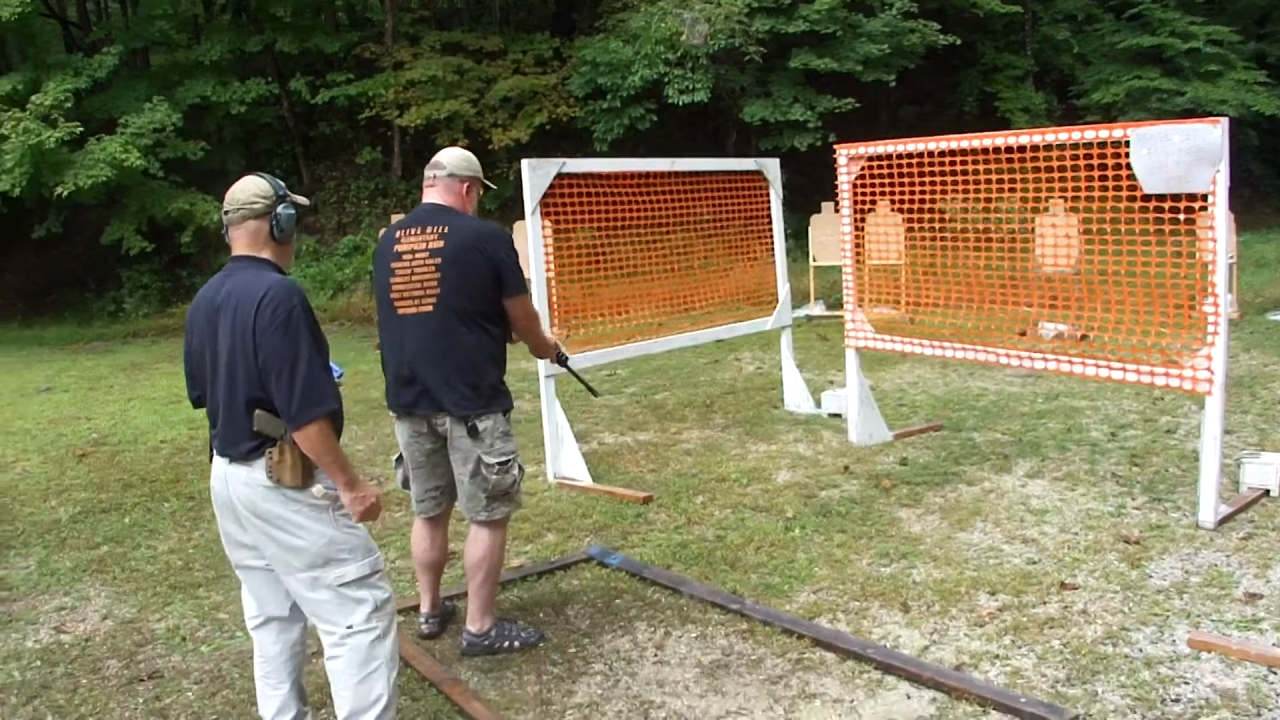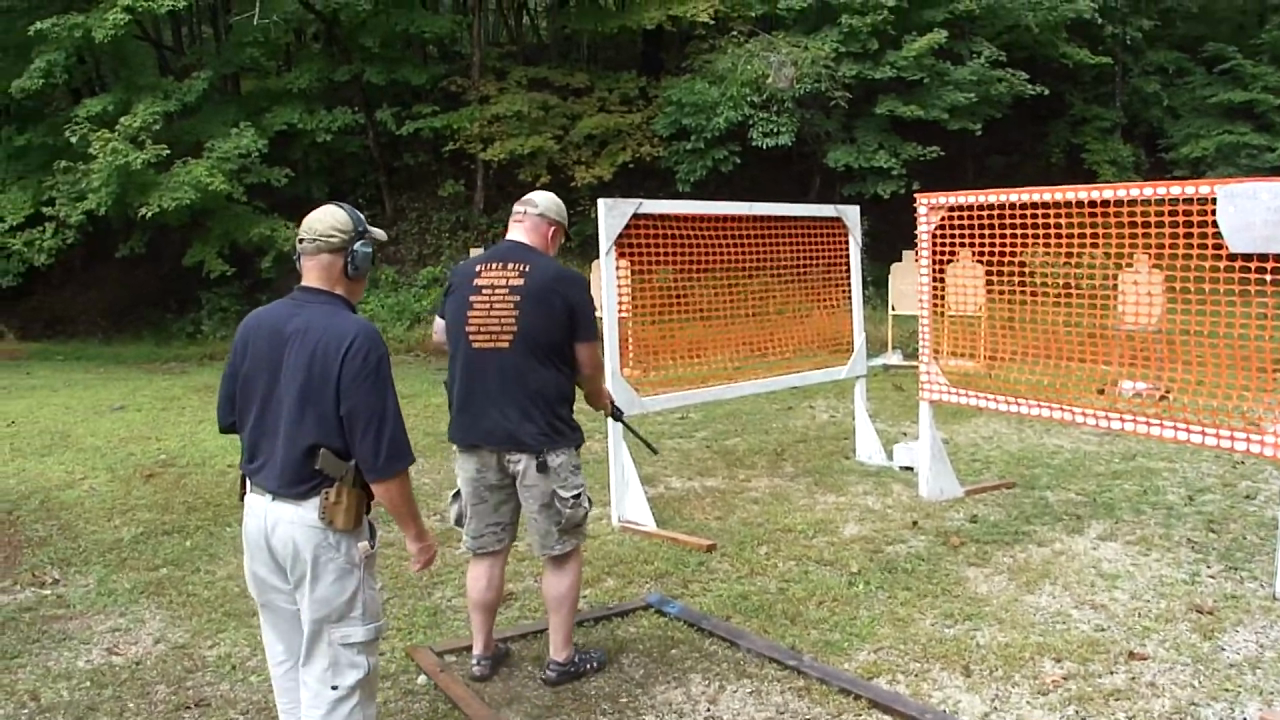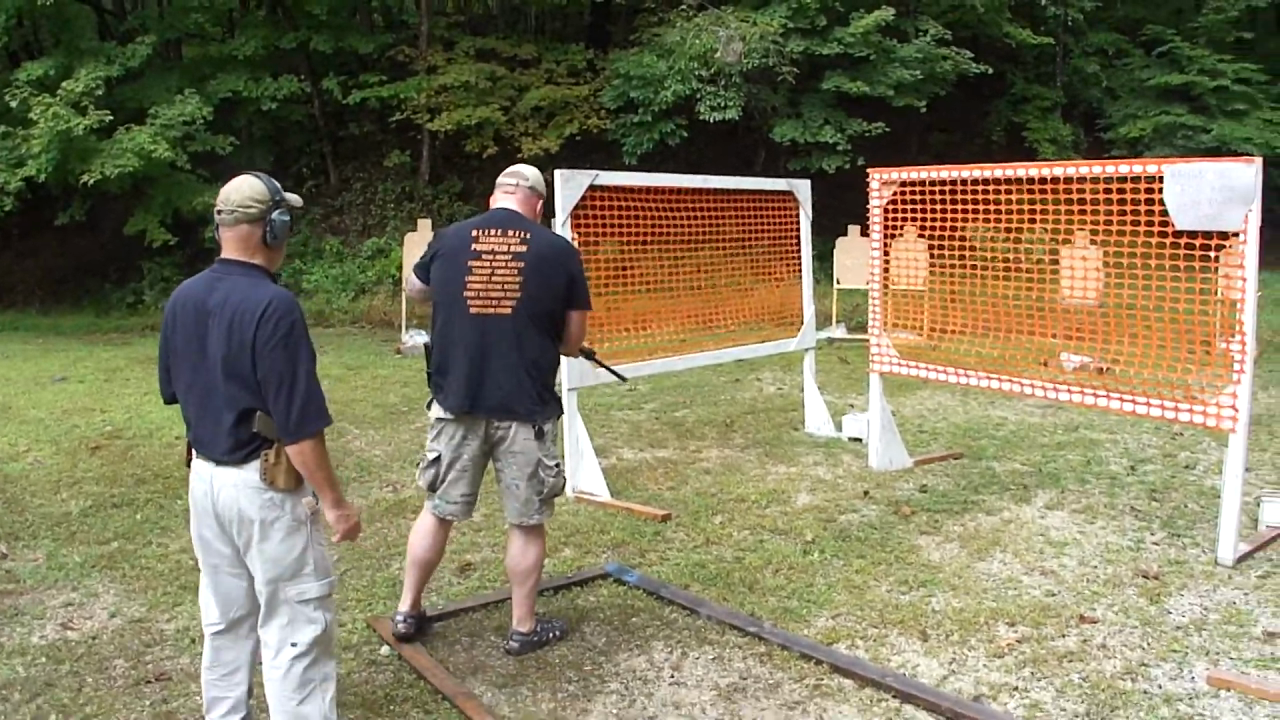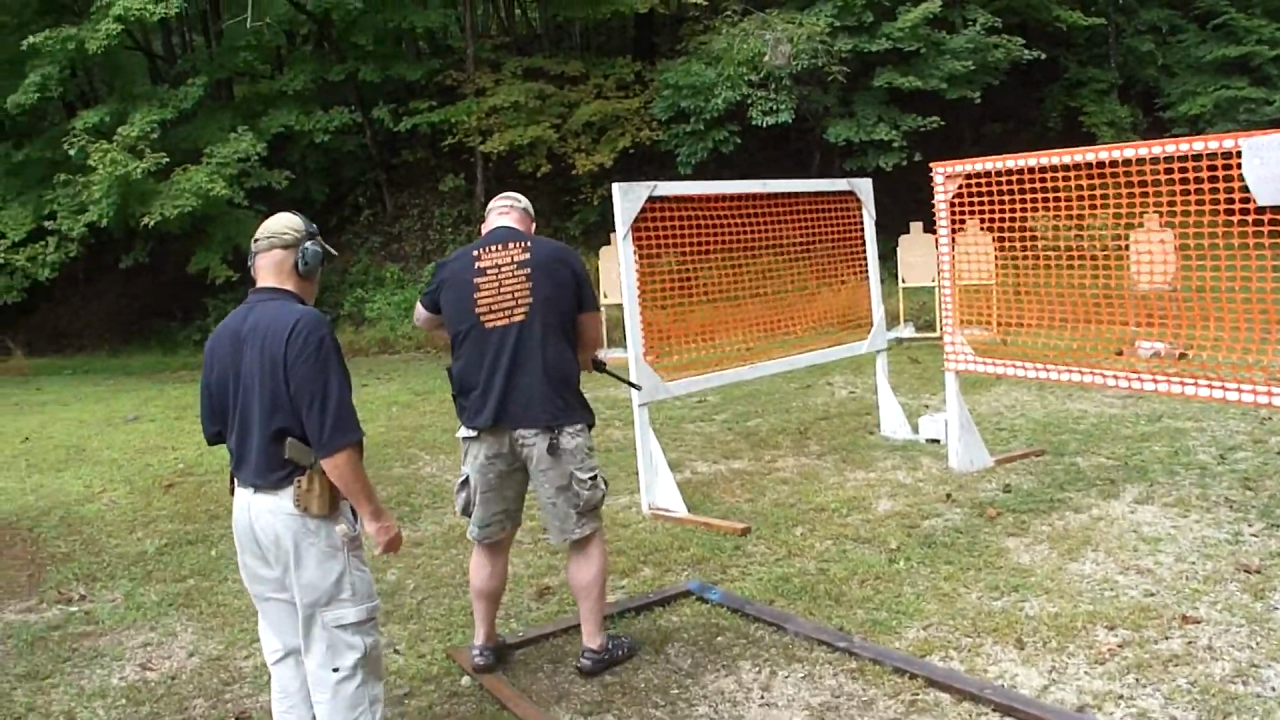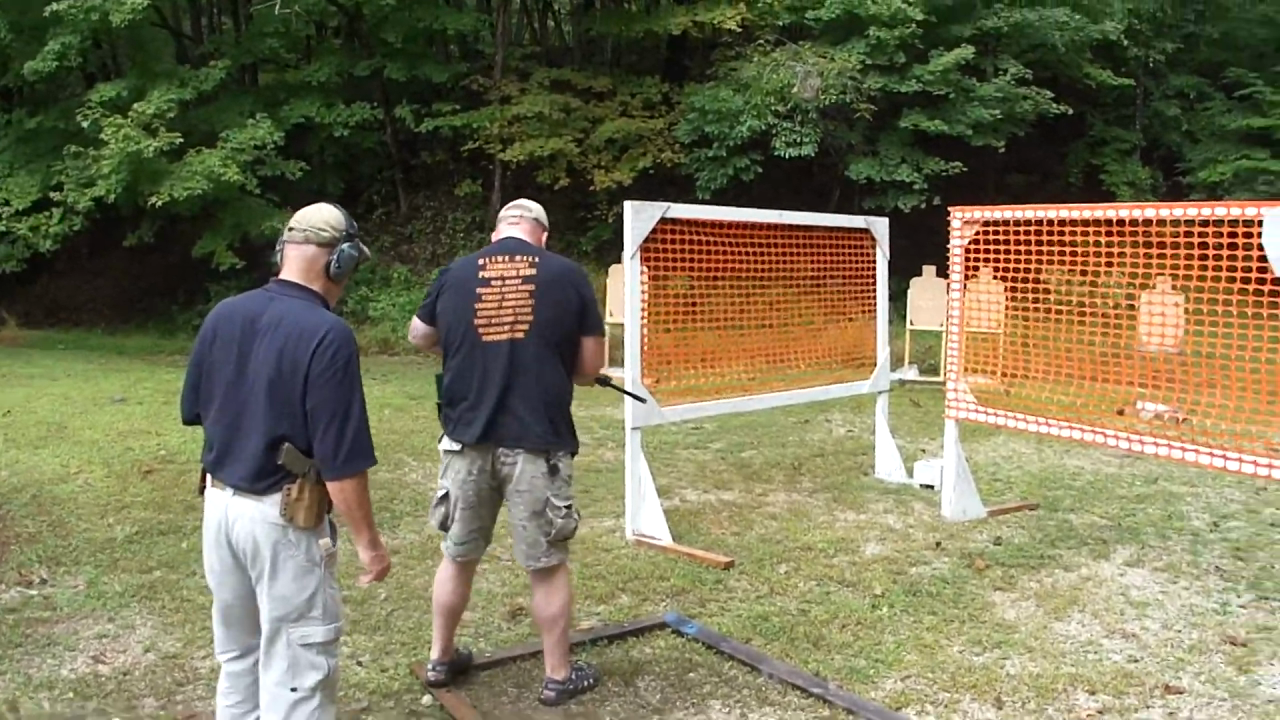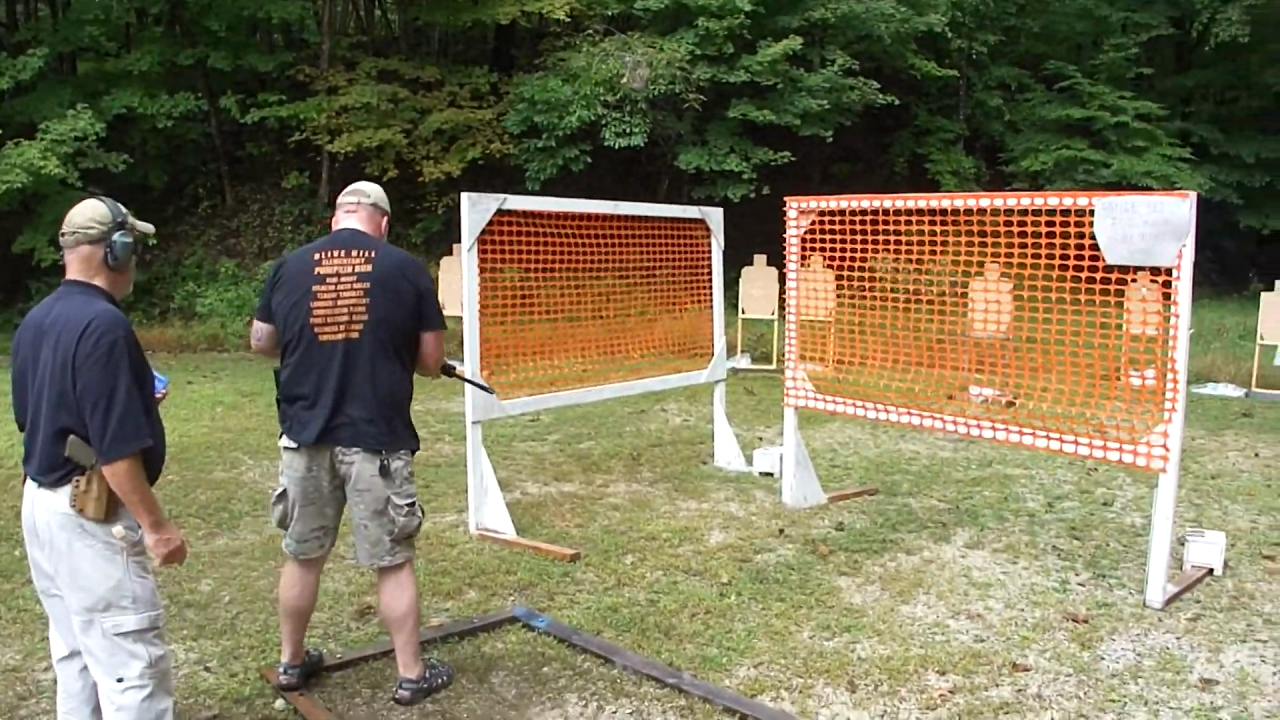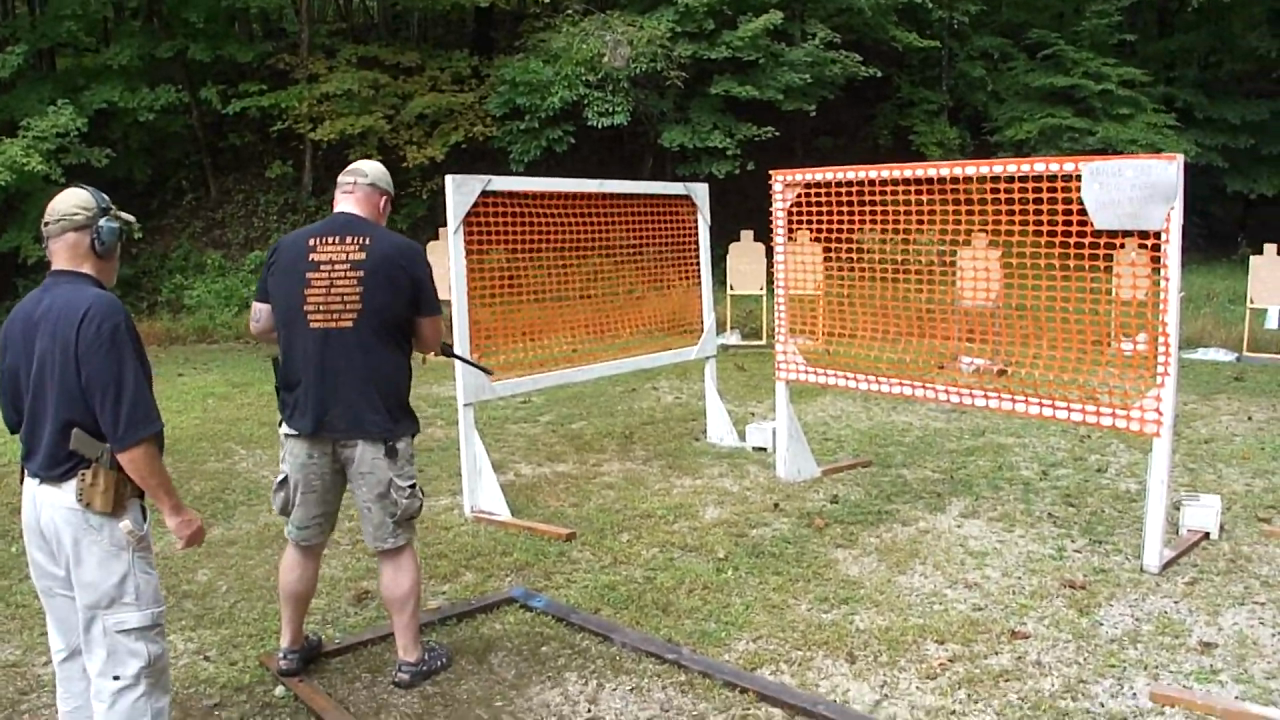
dt=0.7s
person 1, frame 1
left shoulder: (203, 301)
right shoulder: (278, 294)
right elbow: (304, 412)
right wrist: (349, 483)
left hip: (229, 476)
right hip: (283, 481)
left knee: (271, 616)
right knee: (362, 605)
person 1, frame 2
left shoulder: (254, 325)
right shoulder: (356, 337)
left elbow: (230, 418)
right elbow: (383, 460)
right wrist: (416, 534)
left hip: (259, 510)
right hip: (323, 523)
left knee: (288, 654)
right knee: (339, 666)
person 1, frame 3
left shoulder: (182, 299)
right shoulder: (274, 306)
left elbow: (173, 390)
right elbow: (299, 425)
right wrist: (334, 501)
left hip: (205, 478)
right hip: (265, 486)
left knee: (226, 618)
right knee: (297, 629)
person 1, frame 4
left shoulder: (221, 335)
right shoulder: (305, 325)
left elbow: (216, 430)
right elbow: (334, 440)
right wrist: (372, 513)
left hip: (248, 507)
right hip: (305, 510)
left knee: (286, 649)
right knee: (345, 652)
person 1, frame 5
left shoulder: (224, 315)
right shoulder: (327, 335)
left elbow: (194, 410)
right elbow: (341, 461)
right wrist: (368, 541)
left hip: (220, 504)
right hip: (282, 518)
left knee: (237, 651)
right knee: (298, 667)
person 1, frame 6
left shoulder: (34, 321)
right shoulder: (103, 323)
right elbow: (117, 448)
right wrist: (155, 525)
left hip: (42, 502)
right hip: (91, 513)
left knee: (75, 653)
right knee: (132, 662)
person 1, frame 7
right shoulder: (99, 311)
right elbow: (130, 435)
right wrist: (173, 508)
right hip: (95, 506)
left knee: (73, 651)
right knee: (129, 657)
person 2, frame 1
left shoulder: (388, 242)
right shoulder: (486, 237)
right elbow: (521, 317)
right wrist: (541, 344)
left hip: (409, 400)
right hip: (474, 402)
left knee: (429, 511)
right knee: (489, 516)
left ankle: (430, 611)
right ankle: (480, 627)
person 2, frame 2
left shoulder: (462, 275)
right shoulder: (565, 281)
left elbow: (439, 336)
right elbow: (589, 365)
right wrist: (598, 395)
left hip: (475, 437)
right hip: (543, 440)
left knee: (485, 550)
right knee: (561, 552)
left ankle: (482, 652)
right ankle: (561, 658)
person 2, frame 3
left shoulder: (448, 239)
right shoulder: (558, 250)
left elbow: (415, 288)
right elbow: (574, 338)
left hip: (455, 402)
right hip: (525, 407)
left knee: (438, 510)
right knee: (527, 521)
left ankle: (407, 612)
right ankle: (524, 628)
person 2, frame 4
left shoulder: (452, 267)
right shoulder: (560, 257)
left elbow: (423, 319)
right elbow: (591, 340)
left hip: (485, 424)
right hip: (554, 420)
left knee: (489, 539)
right knee: (584, 533)
left ankle: (484, 644)
right ankle: (595, 644)
person 2, frame 5
left shoulder: (455, 274)
right shoulder: (569, 275)
left elbow: (419, 338)
right elbow: (590, 369)
left hip: (466, 438)
right hip: (539, 442)
left knee: (458, 554)
right knee: (549, 563)
left ankle: (441, 658)
right ankle: (559, 675)
person 2, frame 6
left shoulder: (288, 265)
right shoulder: (407, 269)
left elbow: (261, 342)
right elbow: (431, 362)
left hip: (306, 435)
right hip: (377, 439)
left knee: (303, 555)
right knee: (394, 561)
left ankle: (292, 661)
right ankle: (412, 675)
person 2, frame 7
left shoulder: (285, 249)
right shoulder: (403, 253)
left elbow: (260, 326)
right elbow: (430, 341)
left hip: (305, 422)
right hip: (378, 425)
left knee: (303, 540)
right knee: (394, 545)
left ankle: (291, 647)
right ankle: (410, 657)
